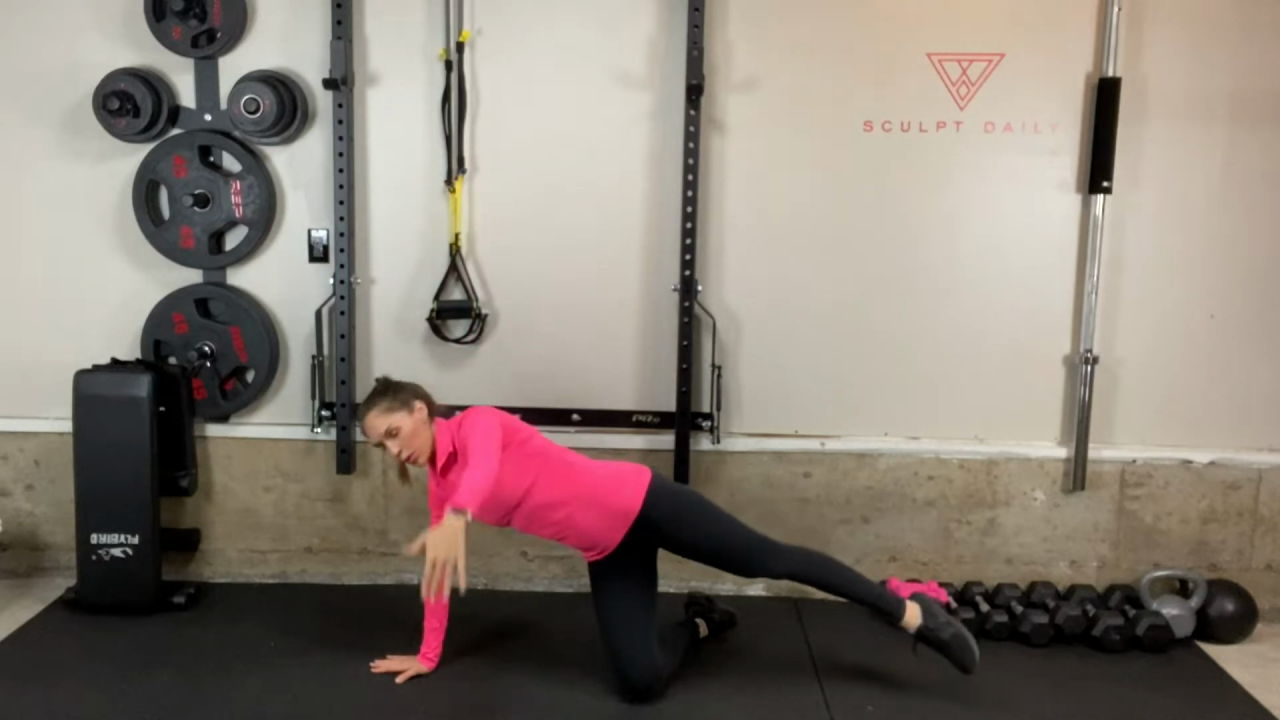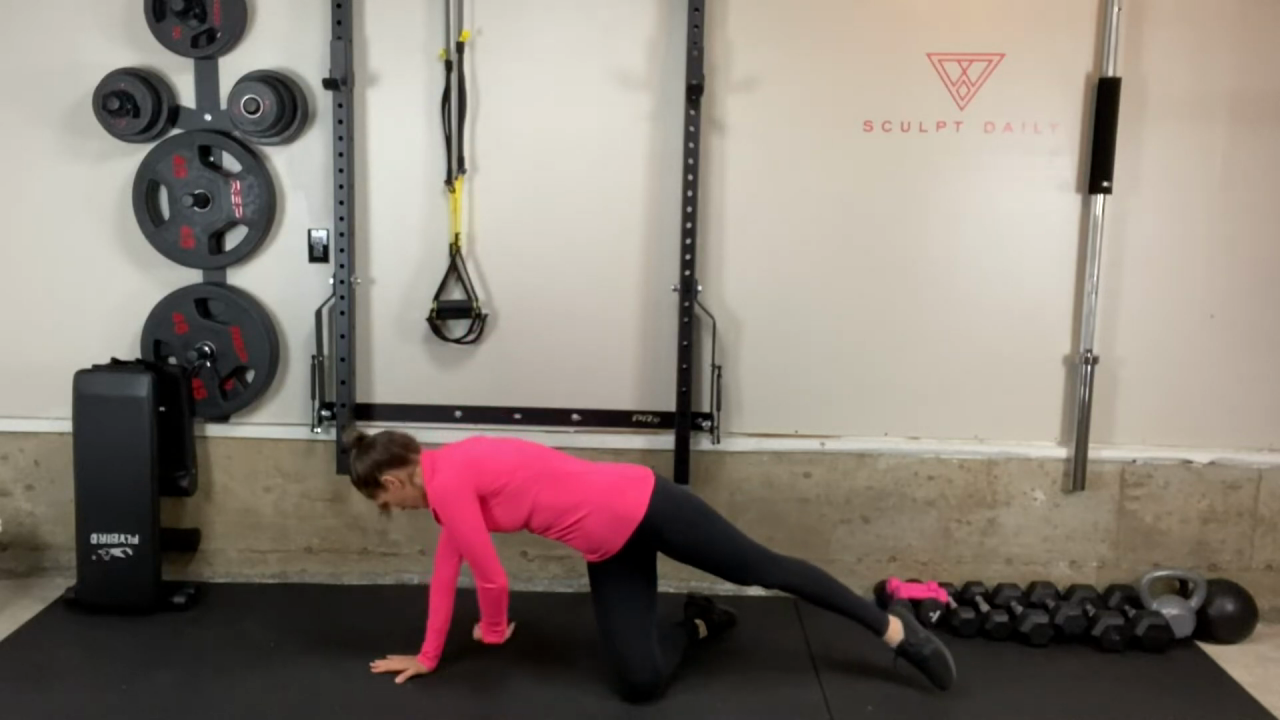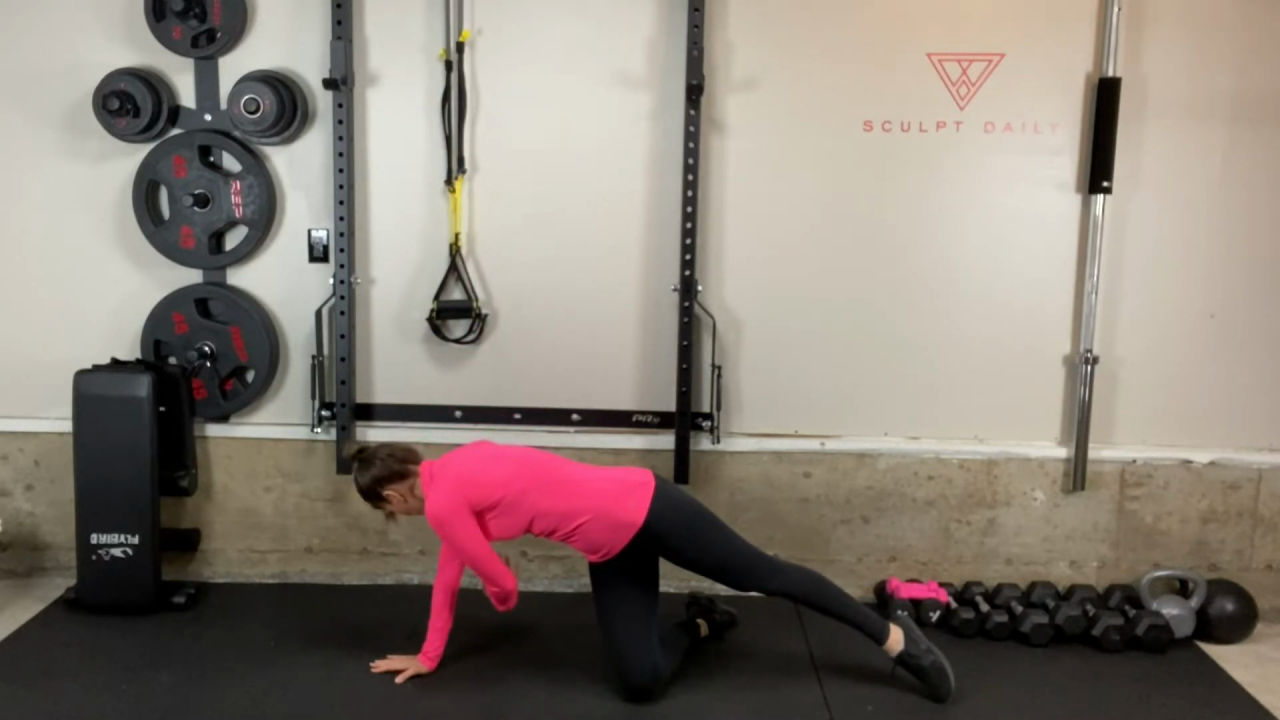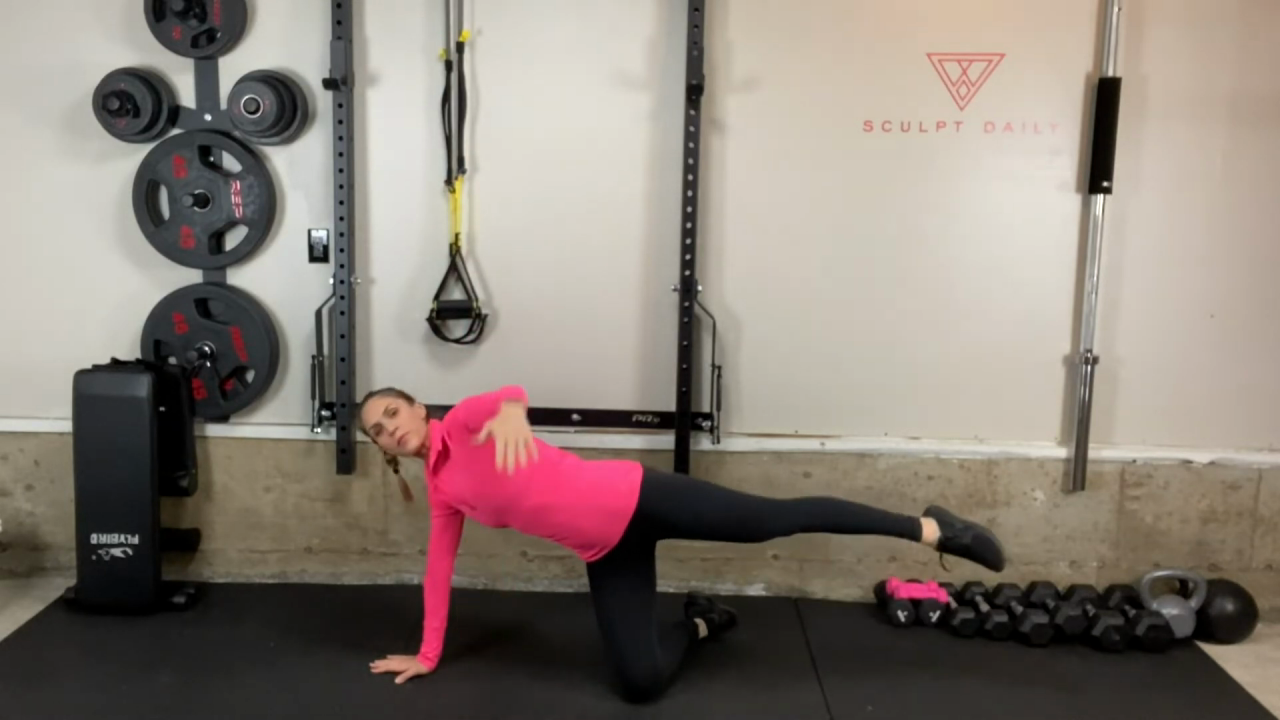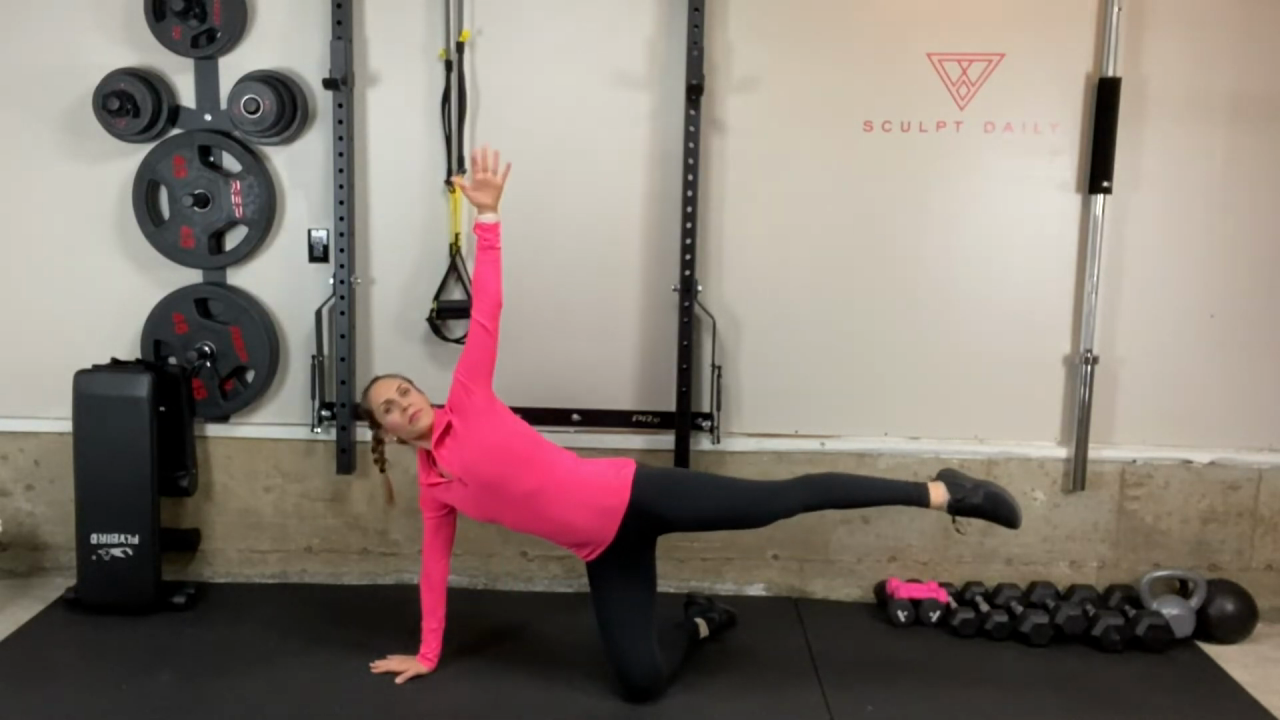
dt=1s
person 1, frame 1
left shoulder: (476, 424)
right shoulder: (436, 490)
left elbow: (483, 468)
right elbow: (435, 566)
left wrist: (455, 521)
right wrist: (427, 654)
left hip: (635, 501)
right hip: (606, 550)
left knee: (769, 559)
right knee: (642, 682)
left ankle: (912, 613)
right ankle: (698, 624)
person 1, frame 2
left shoulder: (448, 481)
right shoulder: (452, 476)
left elbow: (491, 579)
right elbow: (446, 568)
left wrist: (494, 630)
right wrist: (428, 655)
left hip: (641, 506)
right hip: (609, 549)
left knee: (763, 569)
right knee: (641, 682)
left ankle: (894, 629)
right ankle: (696, 624)
person 1, frame 3
left shoulder: (443, 502)
right shoulder: (455, 474)
left elbow: (501, 584)
right elbow: (449, 572)
left wrist: (505, 598)
right wrist: (428, 656)
left hip: (642, 508)
right hip: (610, 549)
left knee: (764, 575)
right knee: (641, 683)
left ankle: (895, 638)
right ankle: (698, 624)
person 1, frame 4
left shoulder: (464, 423)
right shoulder: (441, 488)
left elbow: (510, 391)
right elbow: (440, 566)
left wrist: (509, 413)
right wrist: (427, 654)
left hip: (632, 498)
right hip: (606, 548)
left knee: (778, 517)
right knee: (639, 683)
left ankle: (929, 528)
right ankle: (697, 623)
person 1, frame 5
left shoulder: (468, 400)
right shoulder: (432, 483)
left elbow: (487, 308)
right elbow: (436, 561)
left wrist: (486, 213)
right wrist: (426, 653)
left hip: (630, 495)
right hip: (605, 547)
left knee: (786, 500)
right knee: (641, 683)
left ankle: (941, 492)
right ankle: (698, 622)
